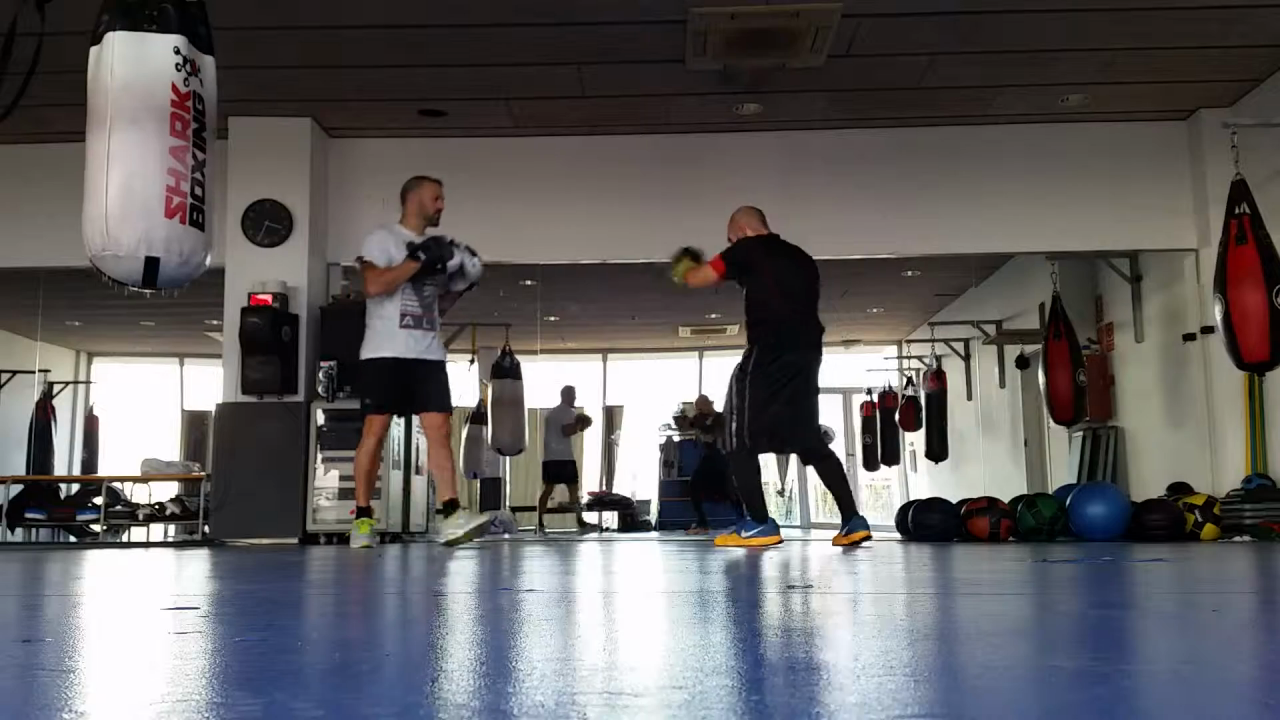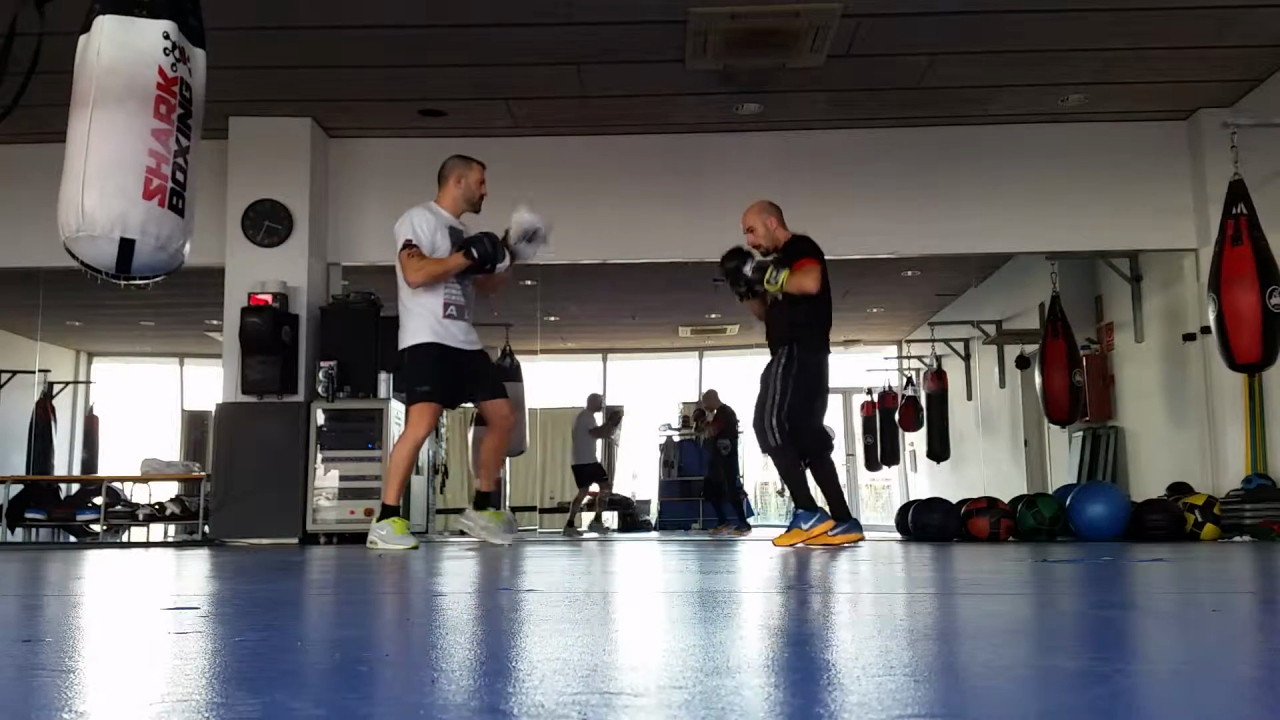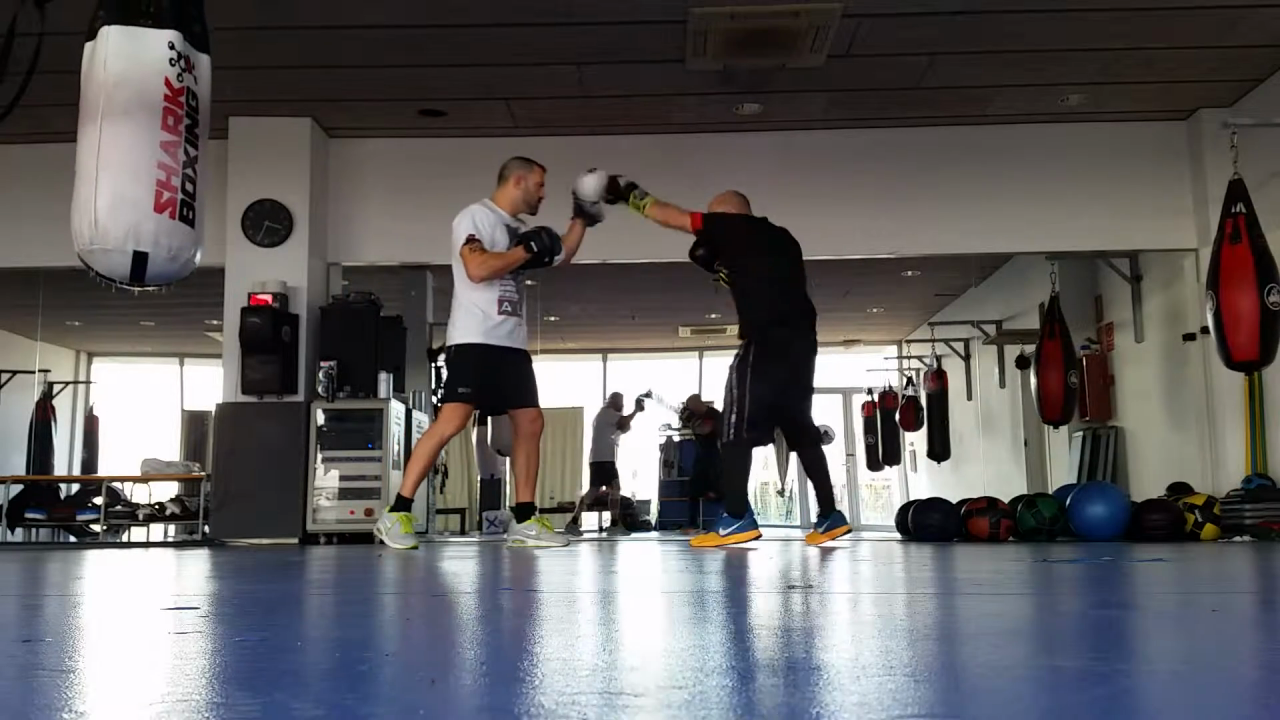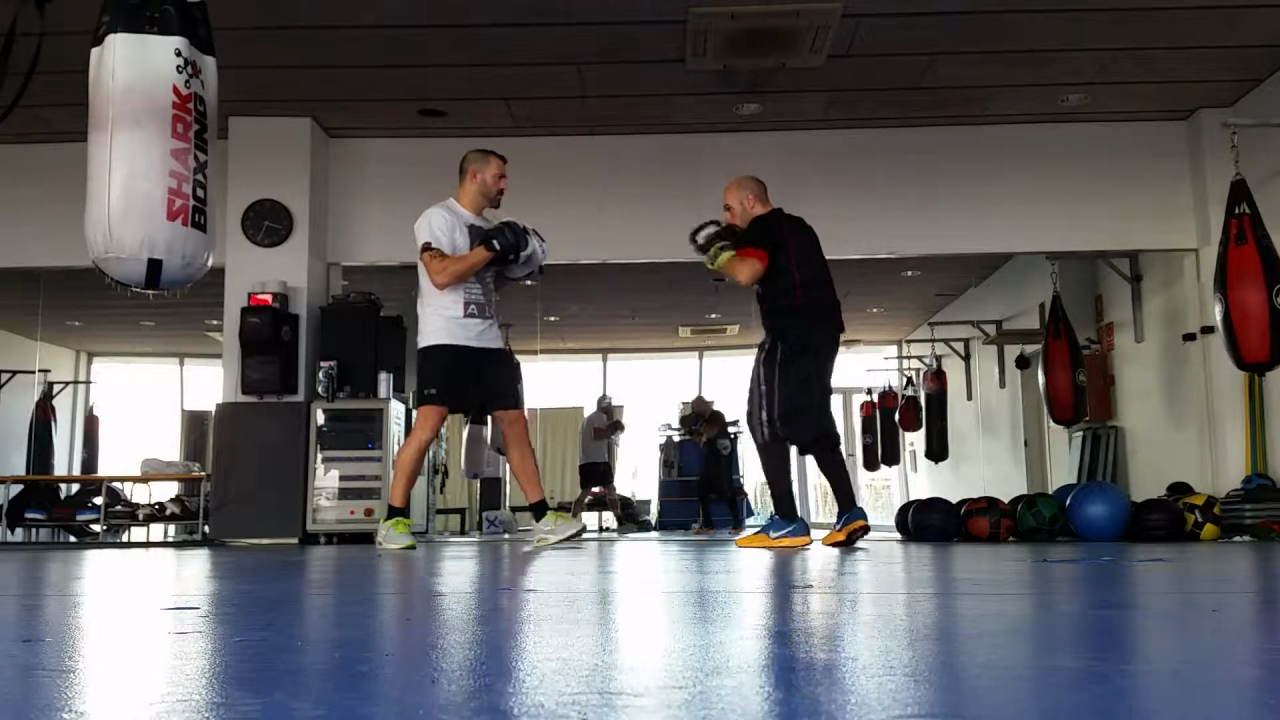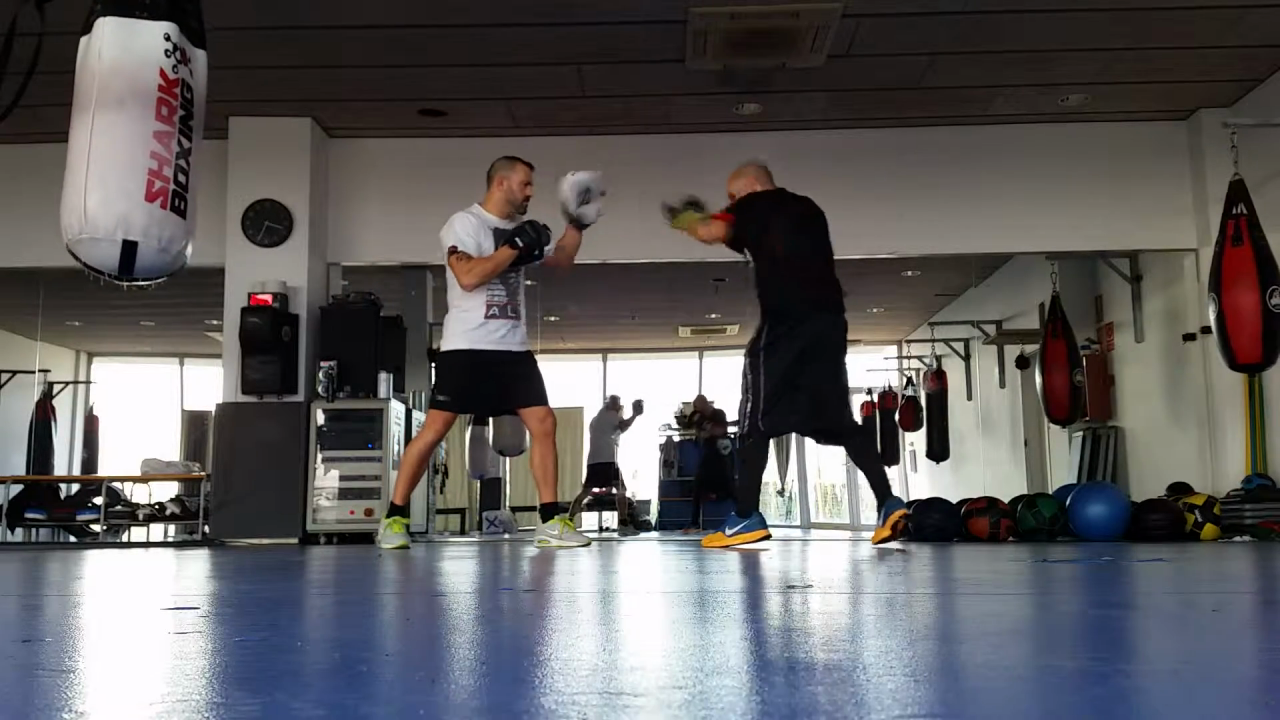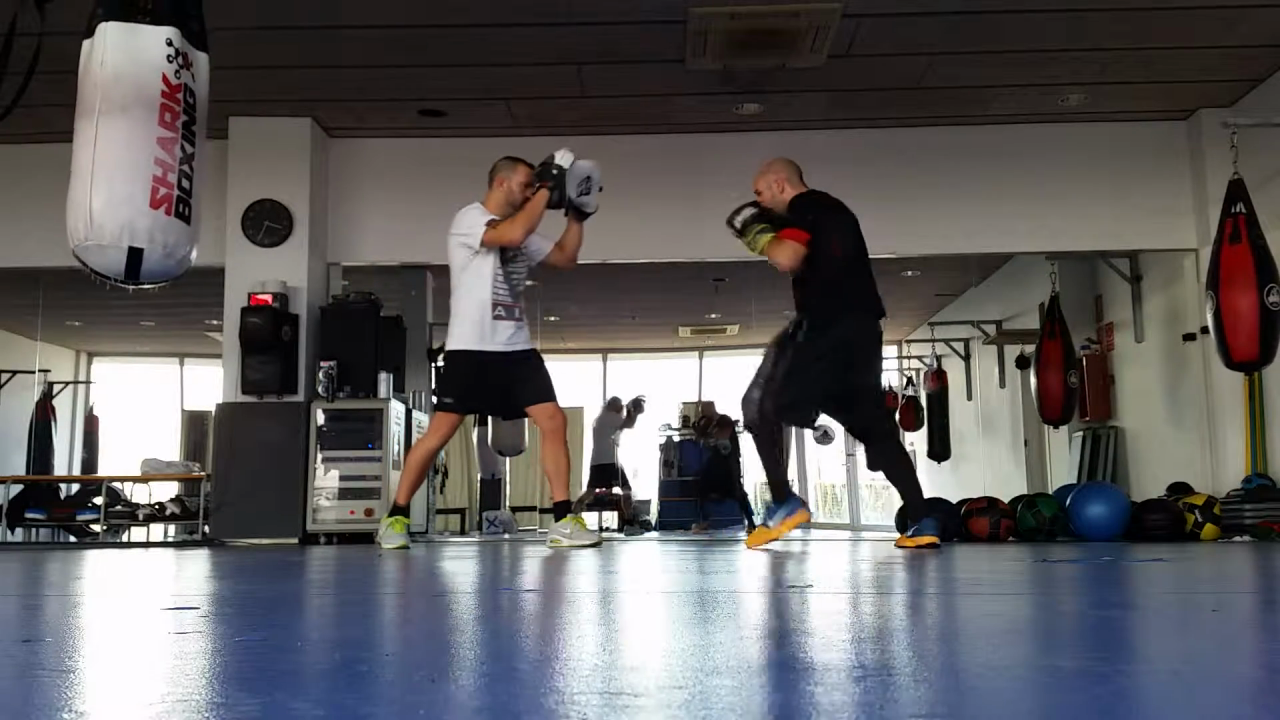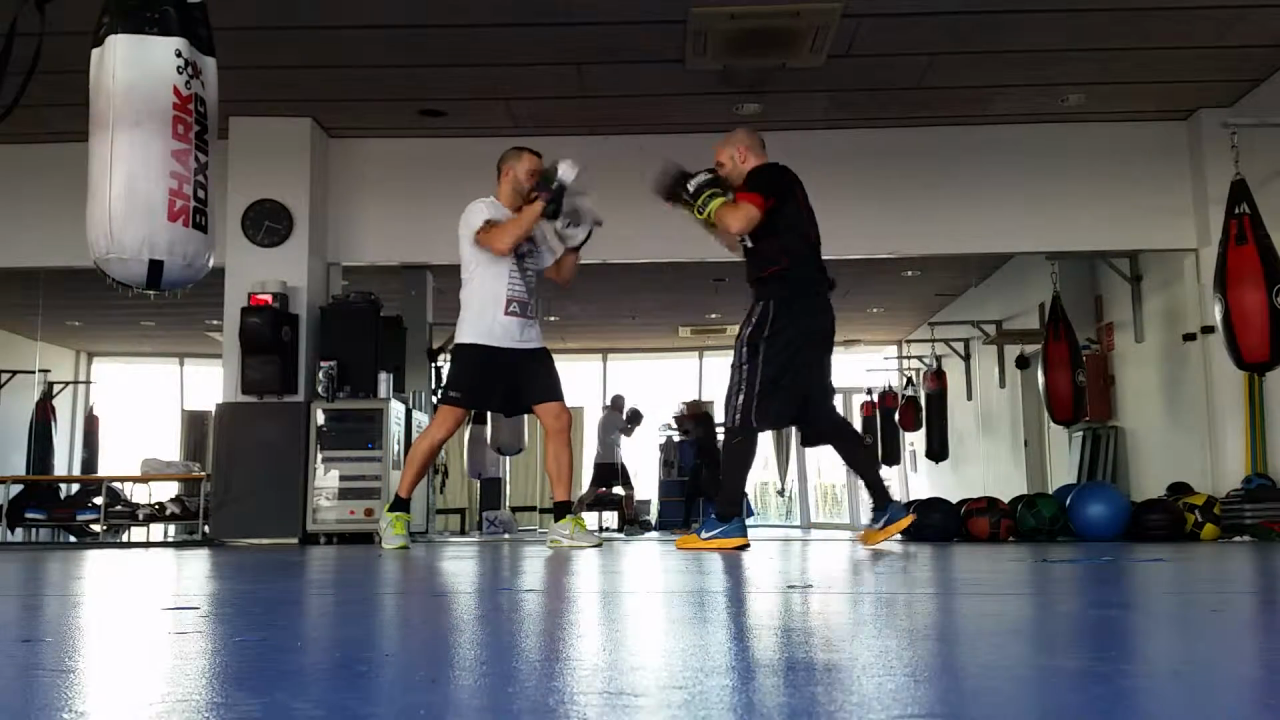
dt=0.7s
person 1, frame 1
left shoulder: (436, 247)
right shoulder: (382, 239)
right elbow: (373, 285)
left wrist: (459, 284)
right wrist: (419, 260)
left hip: (428, 355)
right hip: (385, 354)
left knee: (439, 429)
right knee: (375, 431)
left ankle: (453, 516)
right ankle: (363, 517)
person 1, frame 2
left shoulder: (462, 232)
right shoulder: (419, 219)
left elbow: (483, 285)
right elbow: (415, 274)
left wrist: (505, 257)
right wrist: (468, 254)
left hip: (466, 343)
right hip: (426, 340)
left knee: (502, 416)
right knee: (422, 423)
left ankle: (482, 509)
right ankle: (386, 520)
person 1, frame 3
left shoulder: (520, 229)
right shoulder: (477, 216)
left elbow: (562, 254)
right elbow: (479, 268)
left wrist: (584, 218)
right wrist: (528, 249)
left hip: (512, 344)
right hip: (474, 340)
left knee: (530, 424)
right knee: (451, 421)
left ankle: (525, 521)
right ankle: (397, 513)
person 1, frame 4
left shoulder: (486, 227)
right shoulder: (438, 218)
right elbow: (441, 276)
left wrist: (514, 262)
right wrist: (490, 248)
left hip: (488, 343)
right hip: (445, 342)
left knee: (515, 425)
right knee: (428, 426)
left ankle: (543, 518)
right ankle: (393, 520)
person 1, frame 5
left shoulder: (518, 228)
right shoulder: (465, 222)
left elbow: (559, 261)
right elbow: (468, 277)
left wrist: (575, 223)
right wrist: (515, 246)
left hip: (513, 348)
right hip: (467, 347)
left knee: (543, 424)
right knee: (435, 428)
left ankle: (550, 522)
right ankle: (394, 518)
person 1, frame 6
left shoulder: (520, 231)
right shoulder: (468, 219)
left elbow: (565, 258)
right elbow: (513, 234)
left wrist: (575, 213)
right wrist: (547, 189)
left hip: (517, 348)
right hip: (471, 347)
left knee: (553, 421)
right knee: (441, 430)
left ankle: (564, 521)
right ankle: (396, 517)
person 1, frame 7
left shoulder: (535, 226)
right shoulder: (479, 212)
left elbow: (563, 276)
right elbow: (502, 242)
left wrist: (576, 241)
right wrist: (543, 200)
left hip: (528, 345)
right hip: (480, 341)
left knee: (559, 421)
right knee: (445, 424)
left ankle: (564, 522)
right ankle: (396, 511)
person 2, frame 1
left shoulder: (748, 248)
right shoulder: (802, 258)
left elbow: (699, 279)
left wrist: (683, 263)
left hip: (767, 352)
right hip: (805, 352)
left knee: (741, 433)
right knee: (808, 438)
left ankle: (758, 523)
right ankle: (853, 520)
person 2, frame 2
left shoulder: (799, 247)
right shoulder: (778, 260)
left elbow: (811, 283)
right elbow: (764, 311)
left wrist: (765, 274)
right wrist: (745, 286)
left hip: (797, 352)
right hip: (799, 355)
left knee: (772, 424)
right knee: (807, 439)
left ankle: (809, 513)
right ankle: (843, 521)
person 2, frame 3
left shoulder: (734, 227)
right shoulder: (782, 237)
left elbow: (673, 217)
left wrist: (632, 195)
right wrist: (723, 268)
left hip: (765, 342)
right hip: (800, 339)
left knee: (739, 427)
right knee: (798, 427)
left ankle: (738, 518)
right ankle: (829, 516)
person 2, frame 4
left shoulder: (764, 227)
right shoulder: (795, 227)
left elbow: (745, 274)
left wrist: (715, 248)
right wrist: (731, 248)
left hip: (791, 336)
right hip: (820, 334)
left knee: (767, 422)
right knee: (815, 427)
left ankle: (788, 522)
right ankle: (849, 512)
person 2, frame 5
left shoulder: (757, 204)
right shoulder: (808, 209)
left elbow: (710, 229)
left wrist: (683, 213)
left hip: (787, 323)
right hip: (828, 320)
left knee: (756, 418)
right knee: (837, 419)
left ankle: (747, 518)
right ankle: (888, 503)
person 2, frame 6
left shoulder: (803, 206)
right shoulder: (836, 209)
left elbow: (787, 259)
left wrist: (754, 228)
right wrist: (771, 227)
left hip: (822, 323)
right hip: (862, 325)
left knee: (761, 407)
right knee: (875, 426)
left ankle: (785, 503)
right ankle: (922, 523)
person 2, frame 7
left shoulder: (767, 177)
right shoulder: (782, 185)
left elbow: (737, 224)
right elbow: (746, 239)
left wrist: (707, 197)
right wrist: (686, 194)
left hip: (782, 307)
right hip: (811, 309)
left knee: (743, 413)
right knee: (819, 415)
left ankle: (727, 522)
right ankle: (886, 508)
